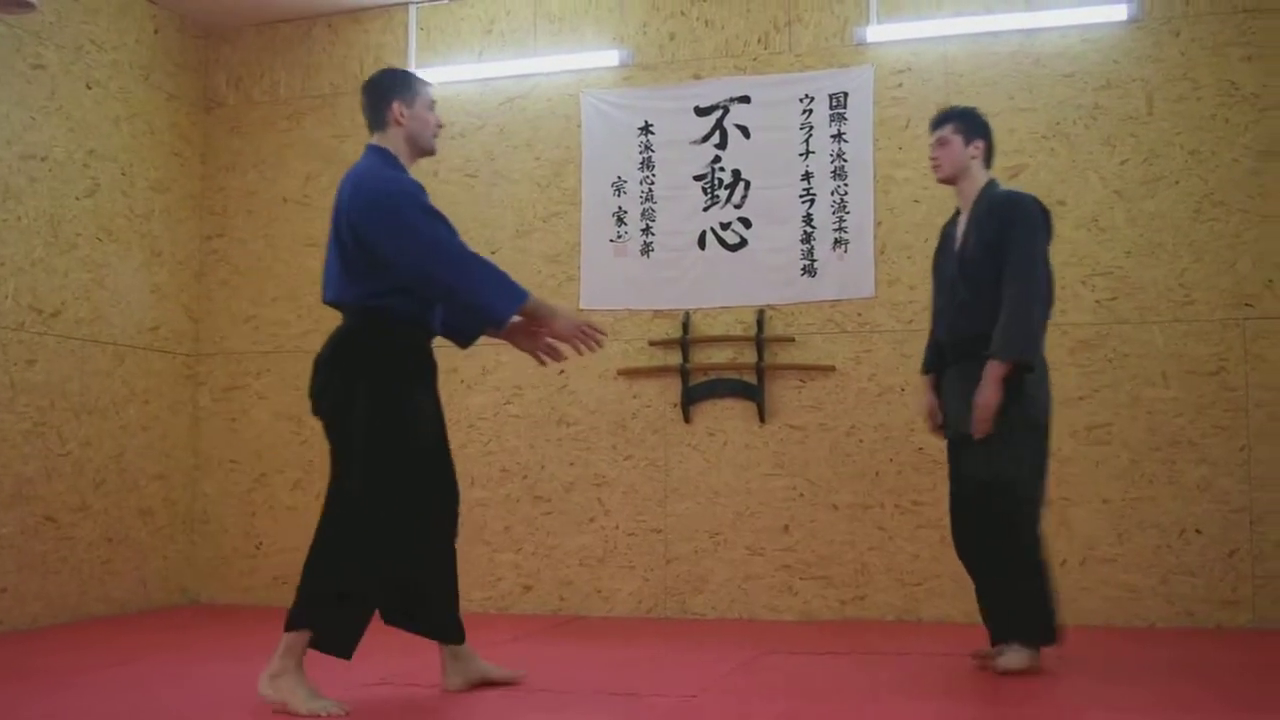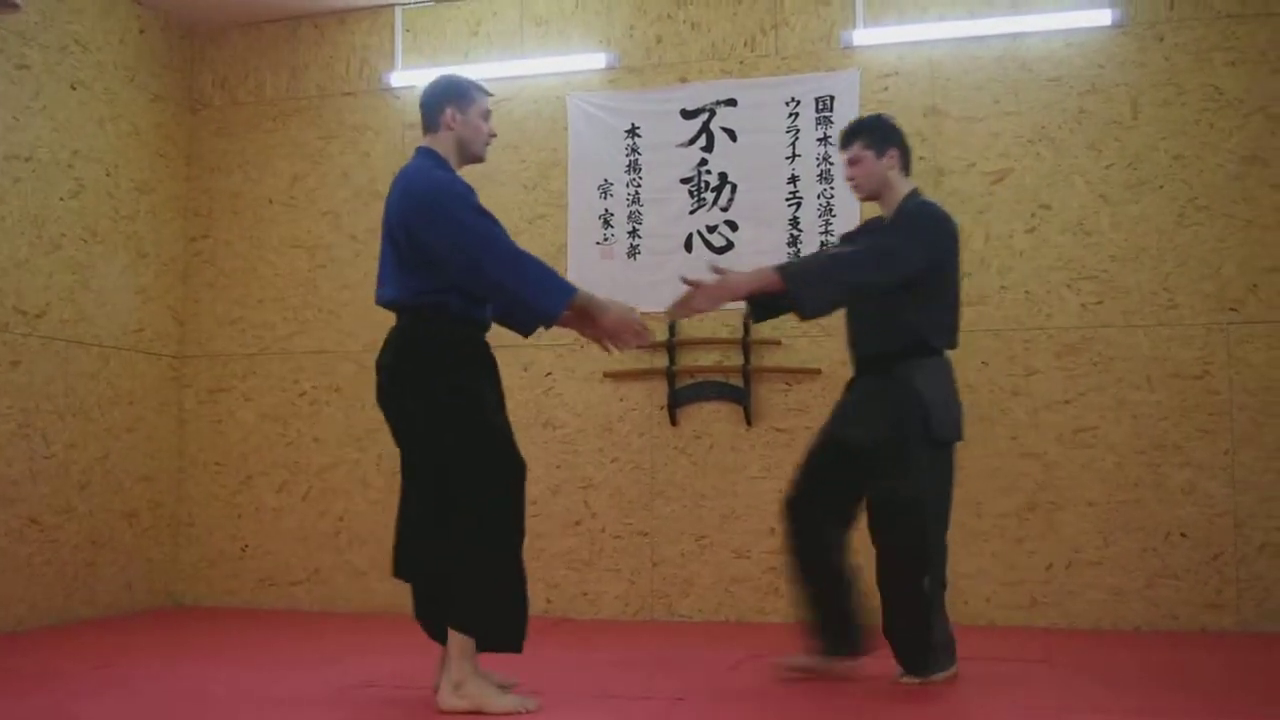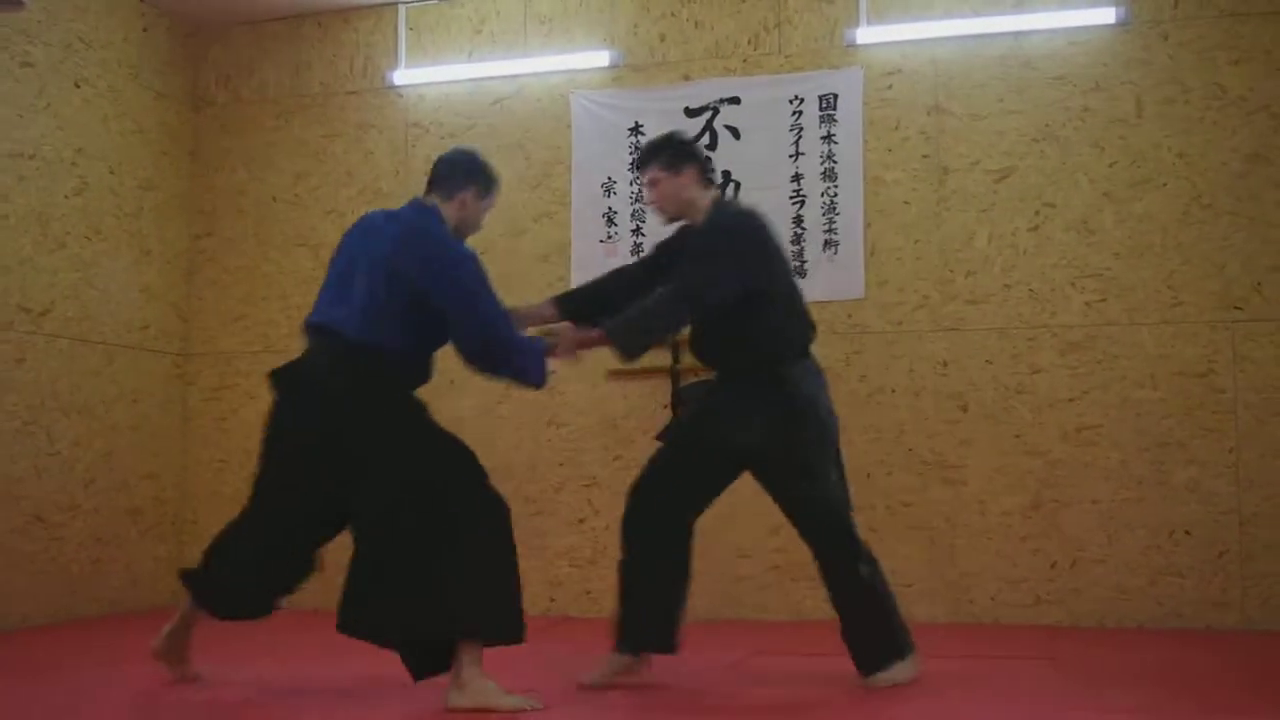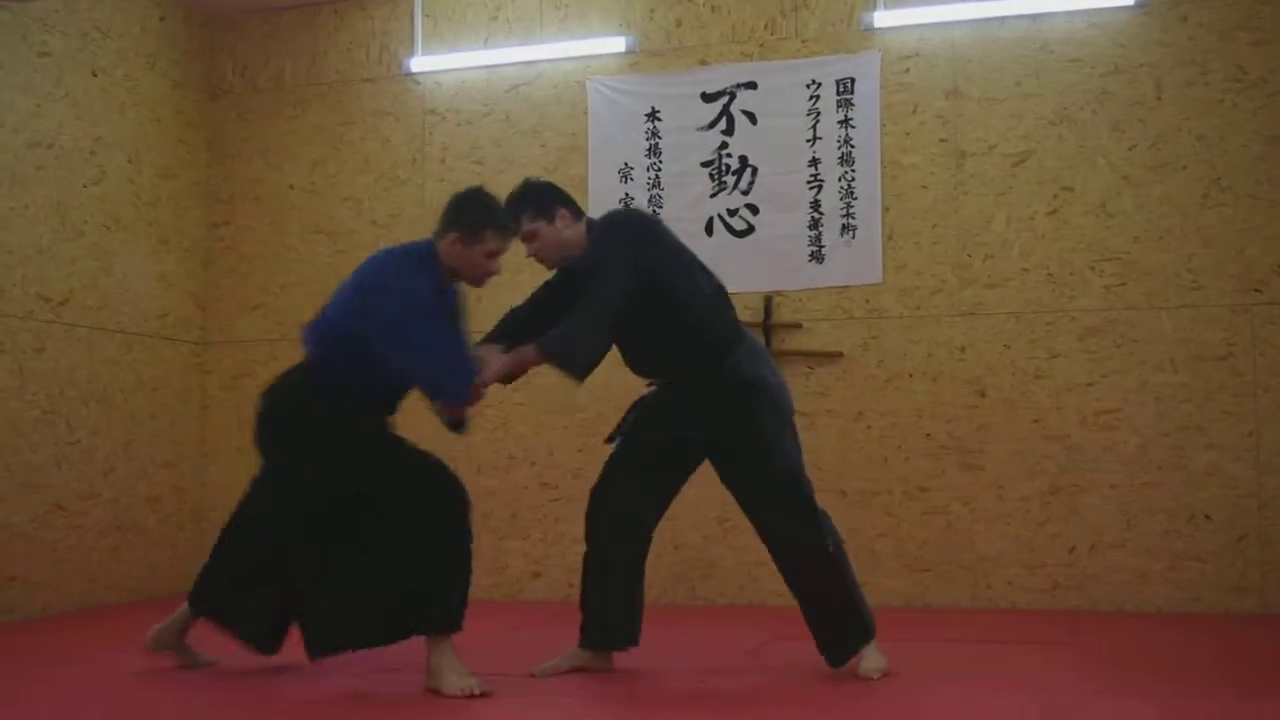
dt=0.5s
person 1, frame 1
left shoulder: (383, 185)
right shoulder: (381, 186)
left elbow: (429, 282)
right elbow: (451, 265)
left wrist: (505, 330)
right wrist: (545, 314)
left hip: (392, 366)
right hip: (375, 369)
left knee: (426, 510)
right knee: (366, 515)
left ankle: (457, 660)
person 1, frame 2
left shoulder: (430, 185)
right shoulder: (430, 188)
left elbow: (481, 279)
right elbow: (499, 264)
left wrist: (573, 317)
right wrist: (595, 309)
left hip: (433, 358)
right hip: (436, 361)
left knee: (450, 506)
right knee: (476, 504)
left ankle: (459, 662)
person 1, frame 3
left shoulder: (371, 229)
right shoulder: (446, 259)
right elbow: (494, 347)
right wrist: (539, 355)
left hip: (315, 384)
right hip: (361, 400)
left knee: (279, 521)
right knee: (466, 514)
left ankle: (178, 635)
right ankle: (469, 679)
person 1, frame 4
left shoulder: (437, 295)
right shoulder: (401, 278)
left elbow: (447, 388)
right elbow: (428, 374)
left wrist: (457, 396)
right wrist: (474, 376)
left hip: (343, 415)
right hip: (310, 415)
left knee: (271, 535)
right knee: (435, 499)
left ankle: (176, 630)
right ankle: (440, 656)
person 2, frame 1
left shoulder: (1016, 211)
right shoulder: (952, 230)
left elbow: (1026, 301)
left wrist: (995, 378)
right wrist: (932, 385)
left hip: (1008, 386)
right hip: (963, 388)
left knee: (1007, 515)
right knee: (972, 524)
left ankle: (1029, 634)
right ankle: (1007, 632)
person 2, frame 2
left shoulder: (927, 225)
right shoulder: (872, 233)
left elbow: (846, 271)
right elbow: (827, 273)
left wrist: (747, 279)
right wrist: (730, 289)
left hip: (914, 396)
right hip: (872, 391)
left knee: (908, 534)
right knee: (811, 511)
left ankle: (929, 657)
right ankle: (837, 641)
person 2, frame 3
left shoulder: (739, 231)
right shoulder: (689, 242)
left elbow: (678, 302)
right elbow: (630, 282)
left wrist: (585, 338)
right wrist: (541, 312)
left hip: (786, 396)
right hip: (732, 395)
left knee: (826, 526)
right knee: (655, 507)
left ankle: (889, 652)
right ankle: (636, 646)
person 2, frame 4
left shoulder: (627, 233)
right shoulder: (575, 274)
left elbow: (592, 322)
right elbow: (530, 318)
left wrist: (510, 361)
right wrist: (483, 359)
left hip: (736, 383)
right hip: (678, 392)
left knee: (787, 511)
right knee: (615, 507)
left ankle: (855, 641)
right ankle: (598, 644)
